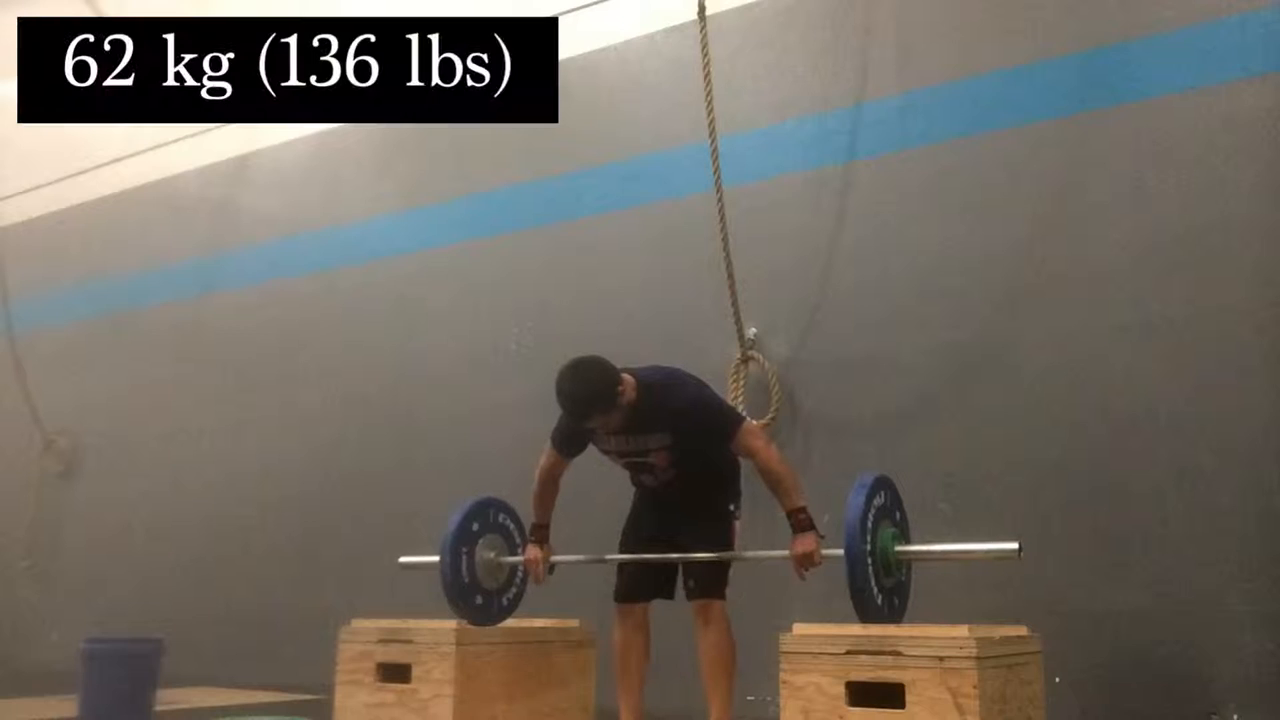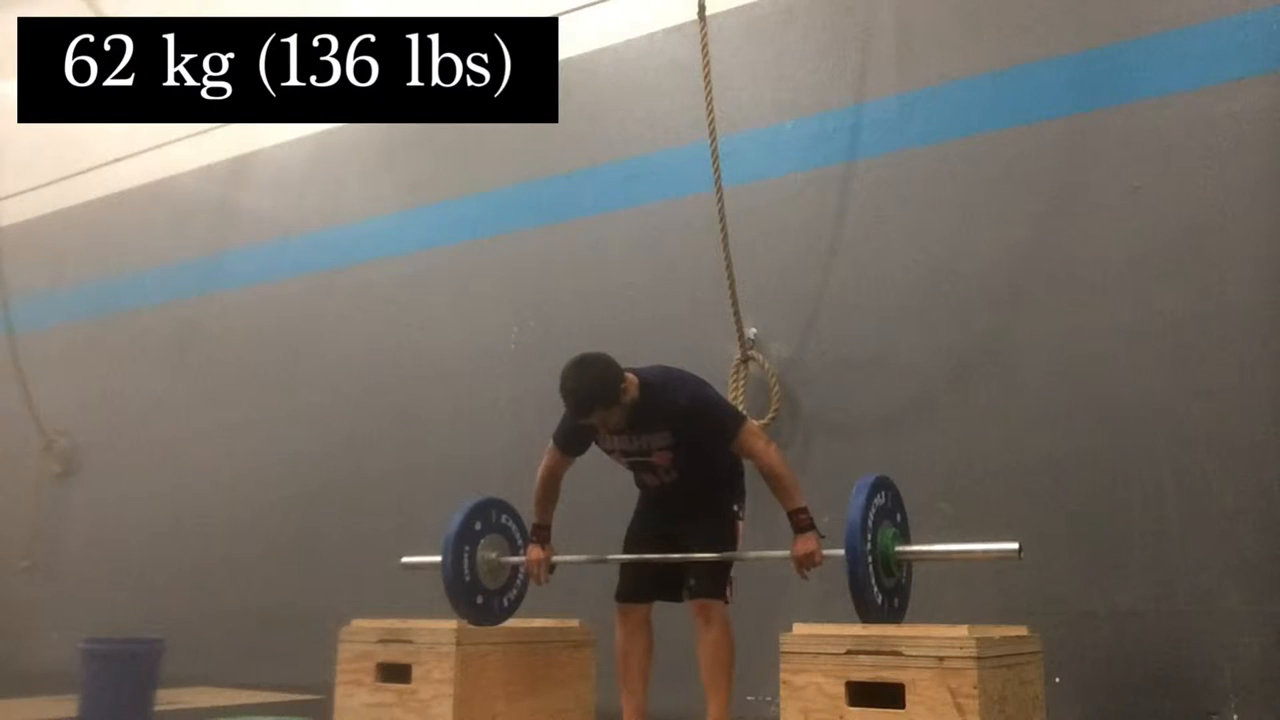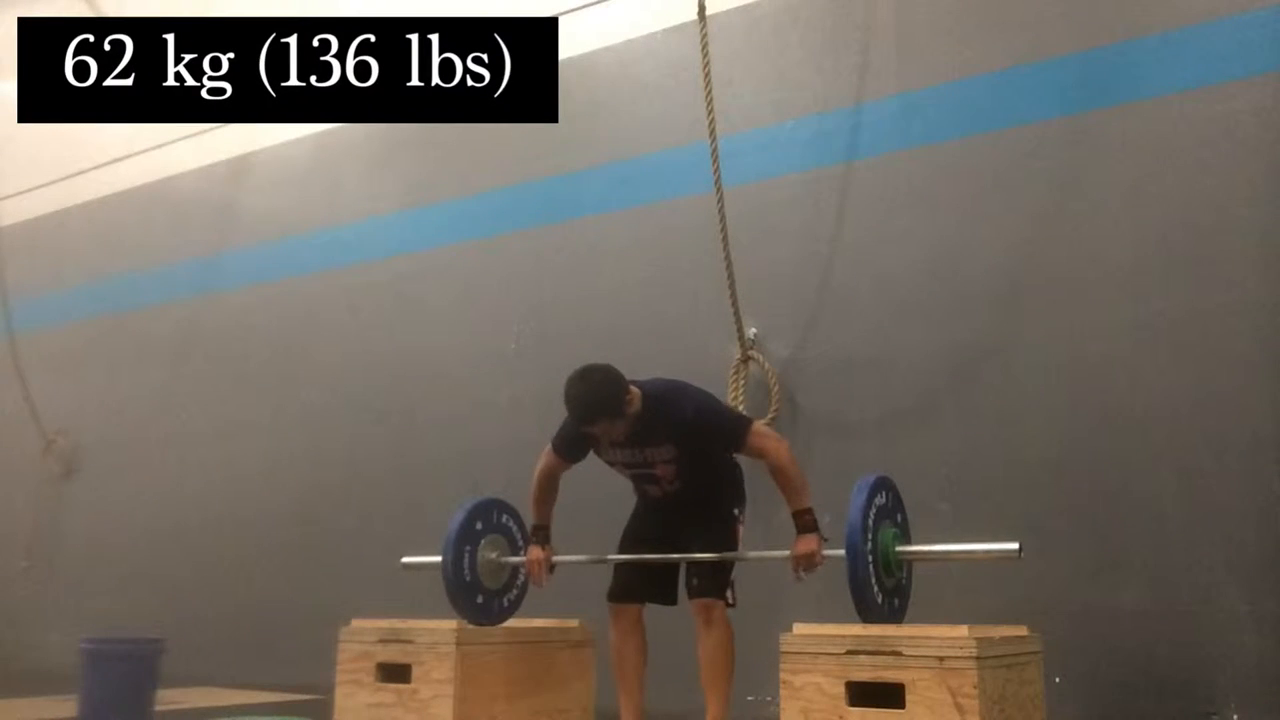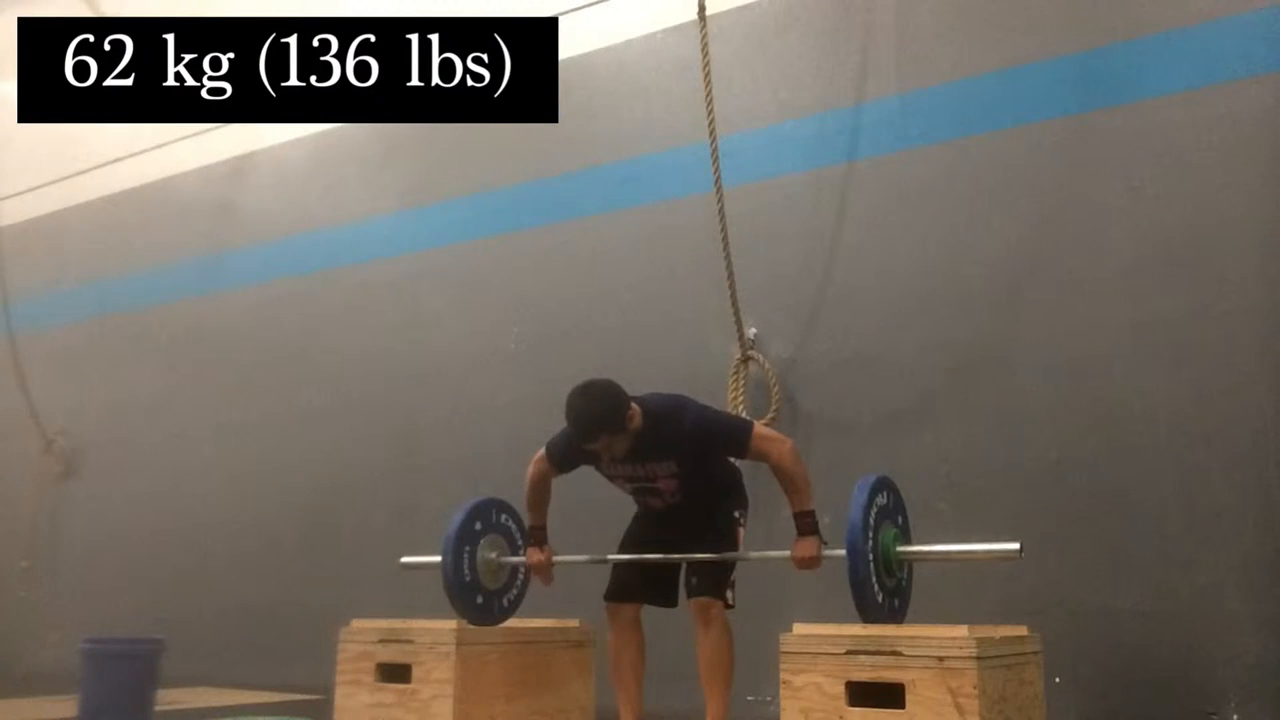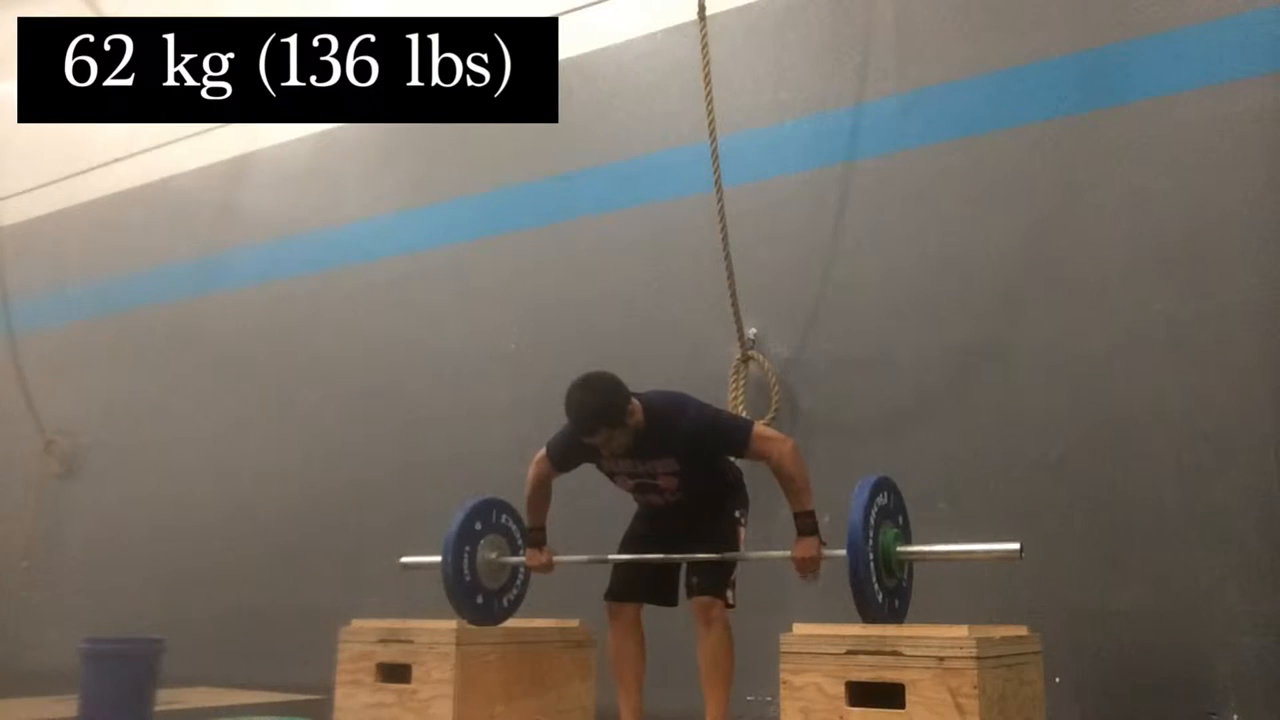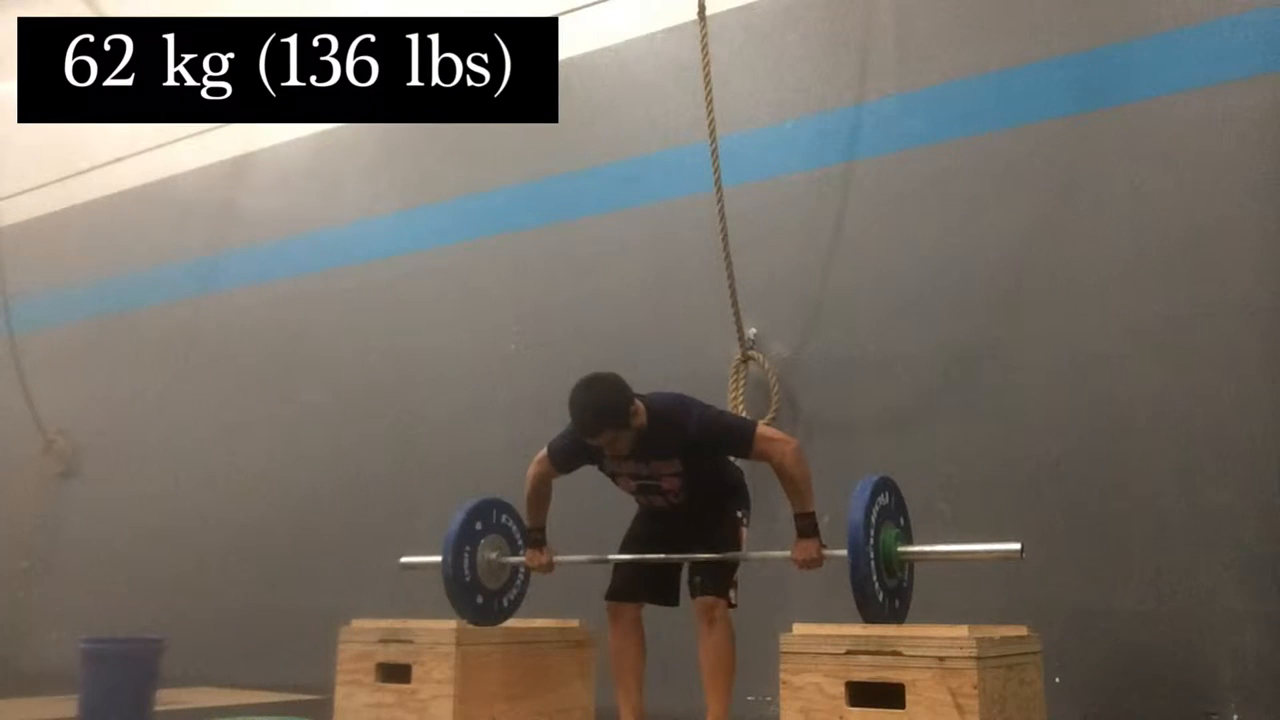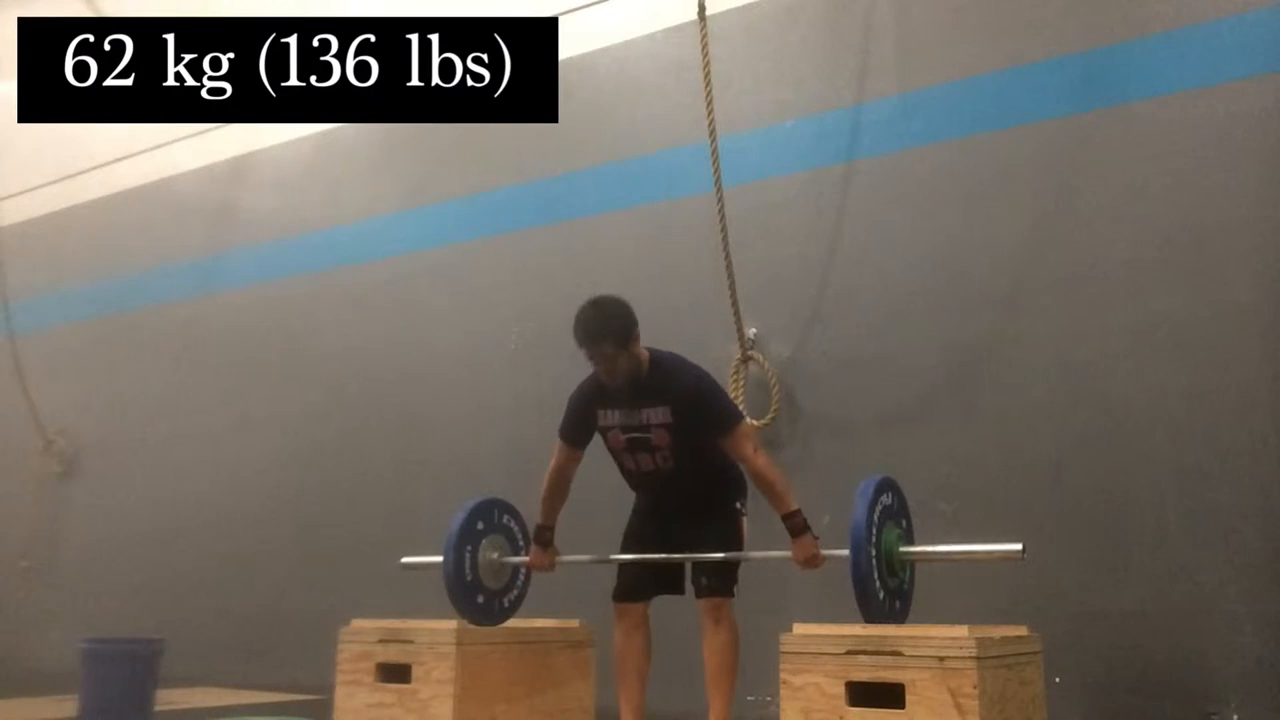
dt=0.5s
person 1, frame 1
left shoulder: (680, 397)
right shoulder: (582, 413)
left elbow: (760, 447)
right elbow: (550, 469)
left wrist: (802, 525)
right wrist: (538, 536)
left hip: (709, 498)
right hip: (653, 500)
left knee: (706, 605)
right knee: (629, 607)
person 1, frame 2
left shoulder: (682, 397)
right shoulder: (584, 413)
left elbow: (762, 449)
right elbow: (551, 469)
left wrist: (803, 527)
right wrist: (540, 537)
left hip: (713, 500)
right hip: (657, 502)
left knee: (706, 605)
right knee: (630, 607)
person 1, frame 3
left shoulder: (684, 407)
right shoulder: (585, 422)
left elbow: (774, 447)
right elbow: (548, 469)
left wrist: (806, 527)
right wrist: (539, 537)
left hip: (713, 504)
right hip: (655, 506)
left knee: (707, 604)
right knee: (623, 606)
person 1, frame 4
left shoulder: (685, 422)
right shoulder: (582, 437)
left elbow: (780, 448)
right elbow: (538, 469)
left wrist: (807, 531)
right wrist: (537, 540)
left hip: (713, 509)
right hip: (655, 513)
left knee: (706, 604)
right knee: (620, 607)
person 1, frame 5
left shoulder: (685, 419)
right shoulder: (584, 434)
left elbow: (781, 448)
right elbow: (539, 470)
left wrist: (807, 531)
right wrist: (536, 540)
left hip: (715, 509)
right hip: (656, 513)
left knee: (707, 605)
right knee: (620, 606)
person 1, frame 6
left shoulder: (689, 422)
right shoulder: (586, 436)
left elbow: (785, 449)
right elbow: (539, 470)
left wrist: (807, 533)
right wrist: (536, 540)
left hip: (716, 511)
right hip: (657, 515)
left knee: (710, 605)
right knee: (620, 606)
person 1, frame 7
left shoulder: (686, 382)
right shoulder: (588, 397)
left elbow: (751, 453)
right elbow: (562, 467)
left wrist: (798, 530)
right wrist: (543, 537)
left hip: (713, 503)
right hip: (654, 505)
left knee: (714, 605)
right knee: (628, 607)
